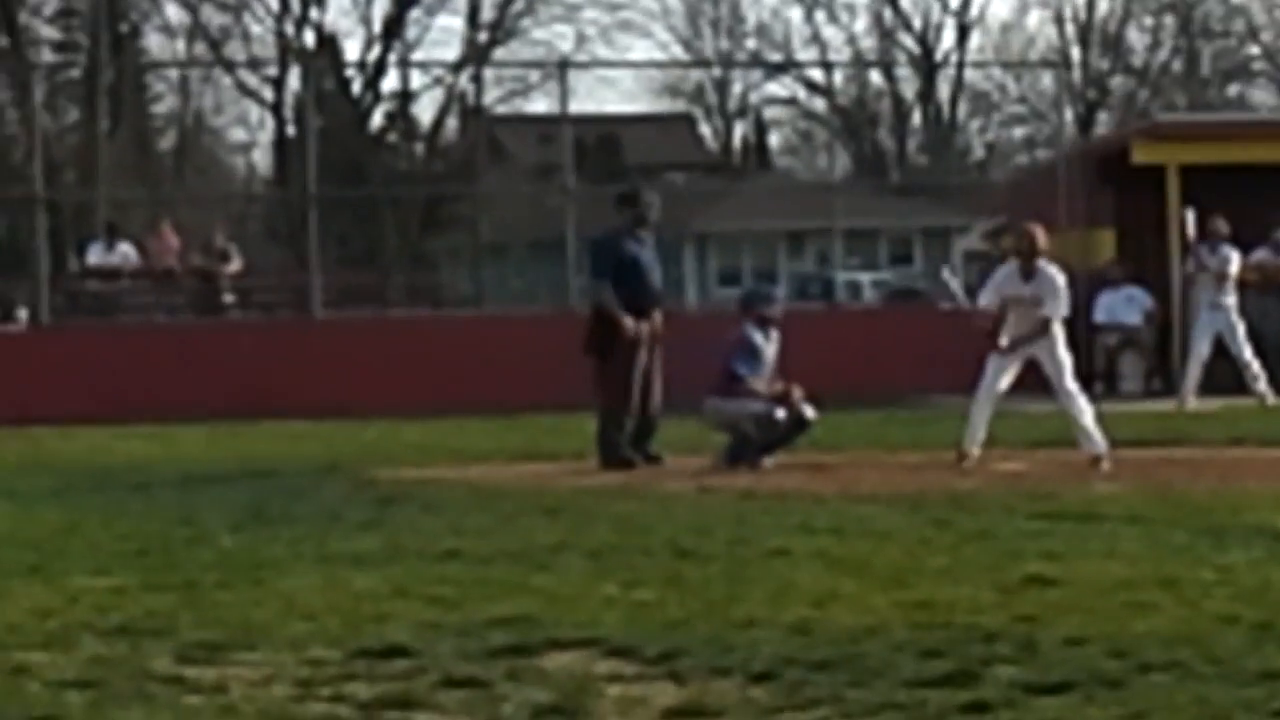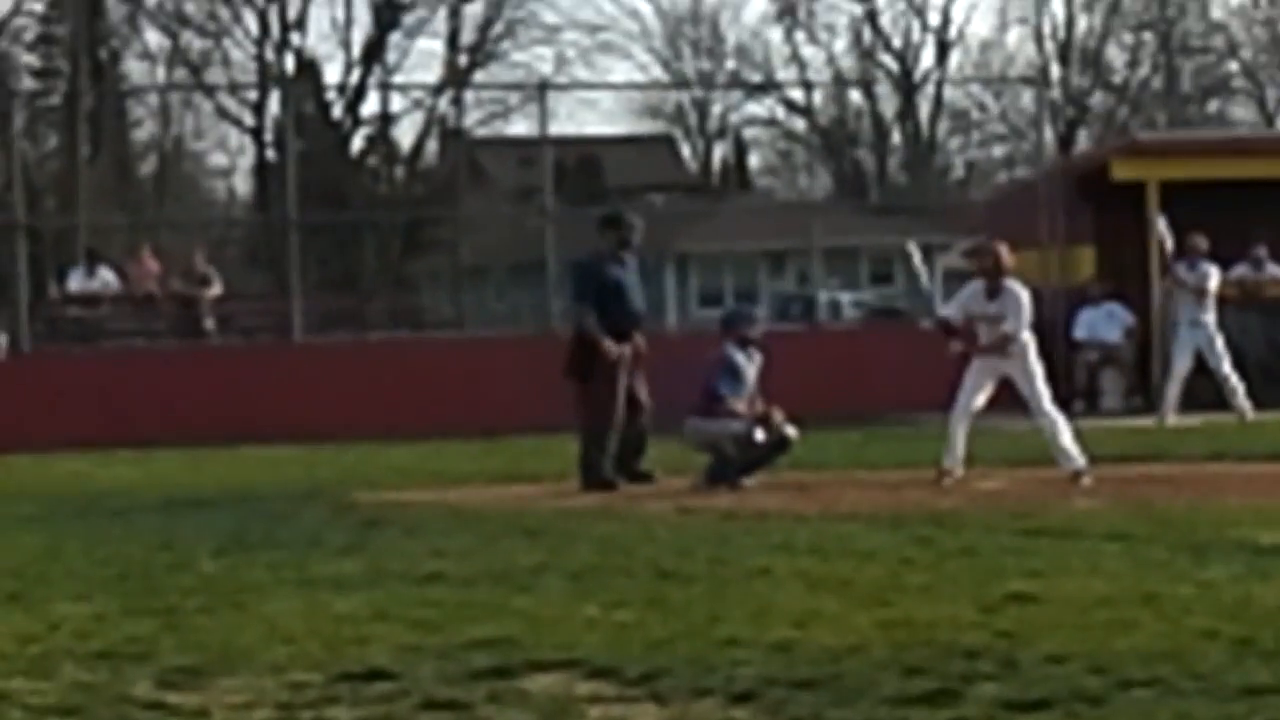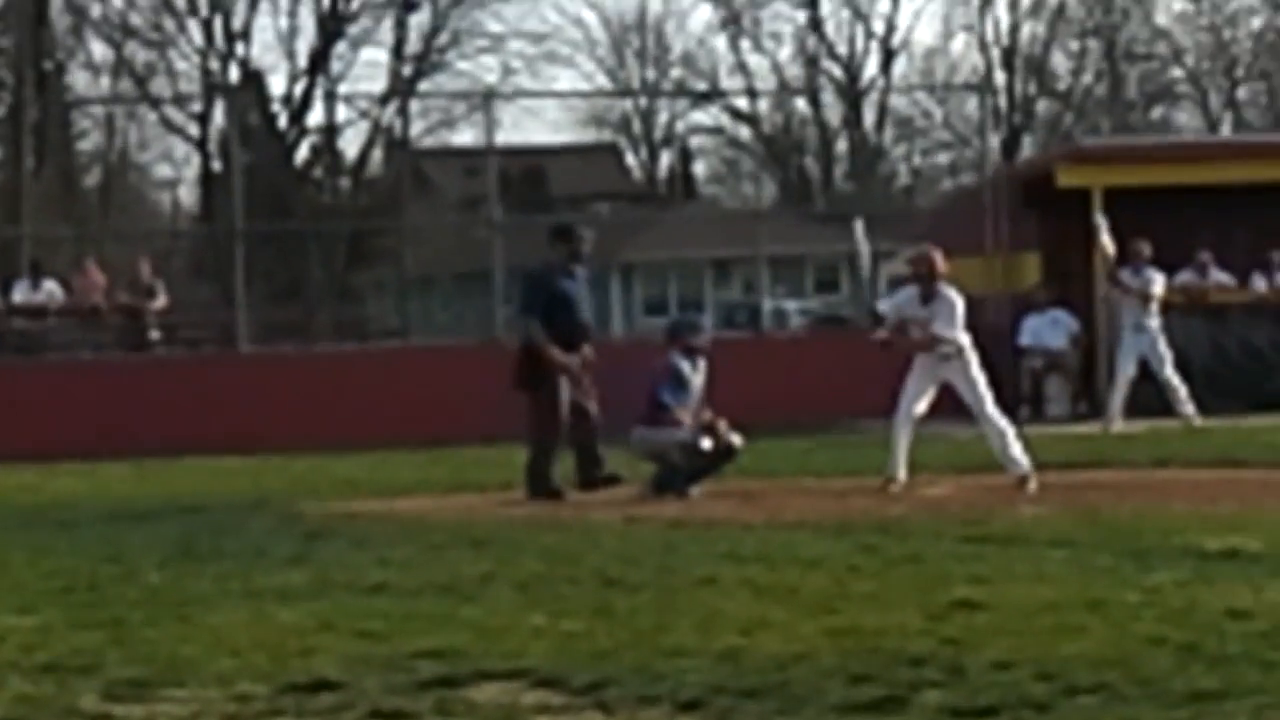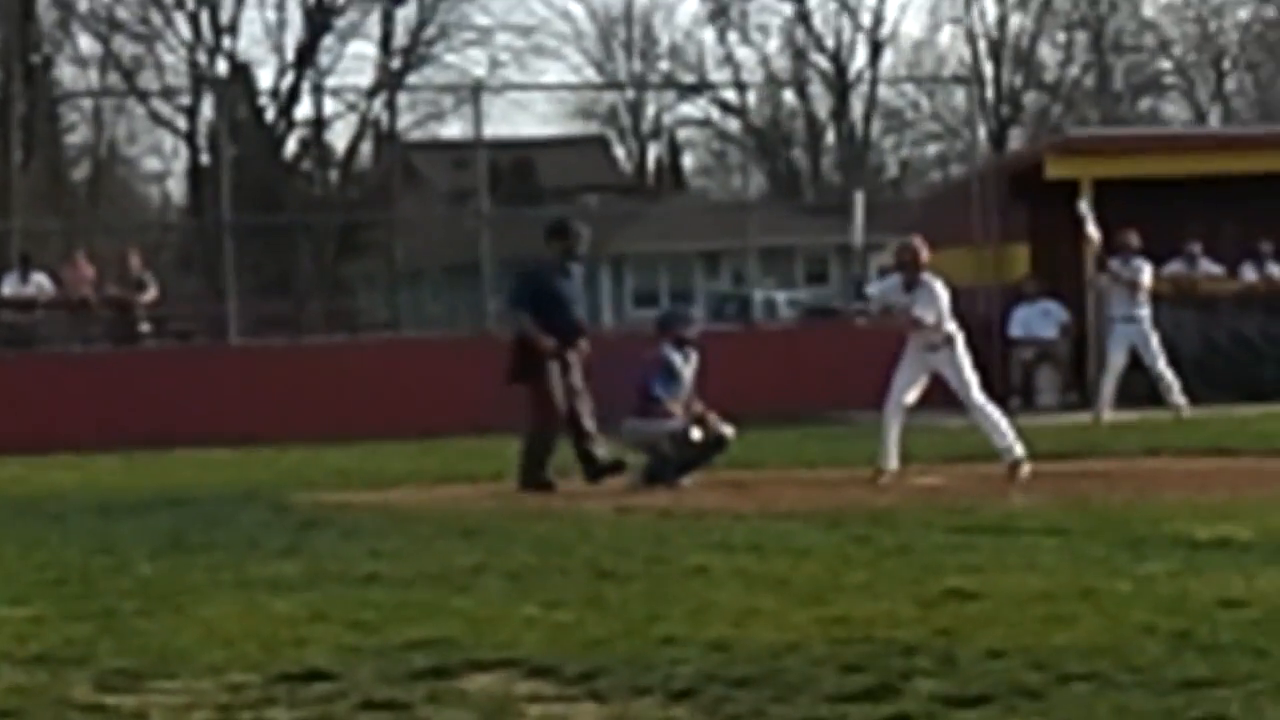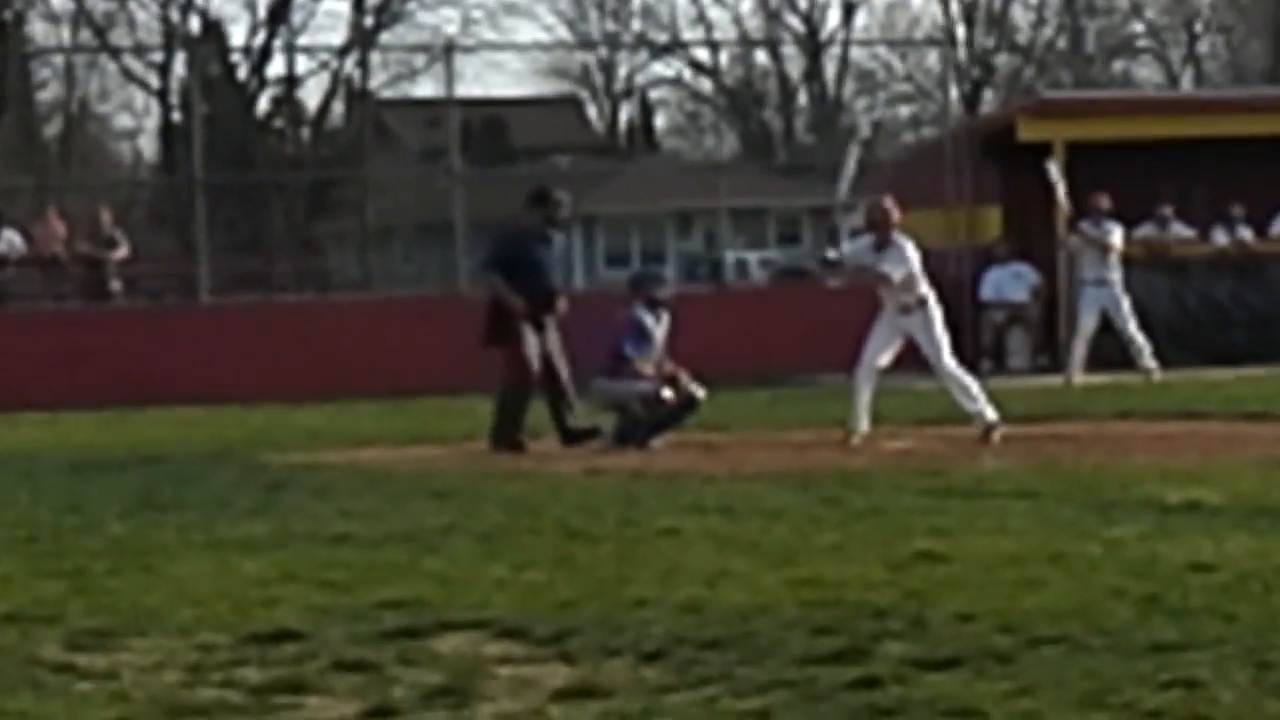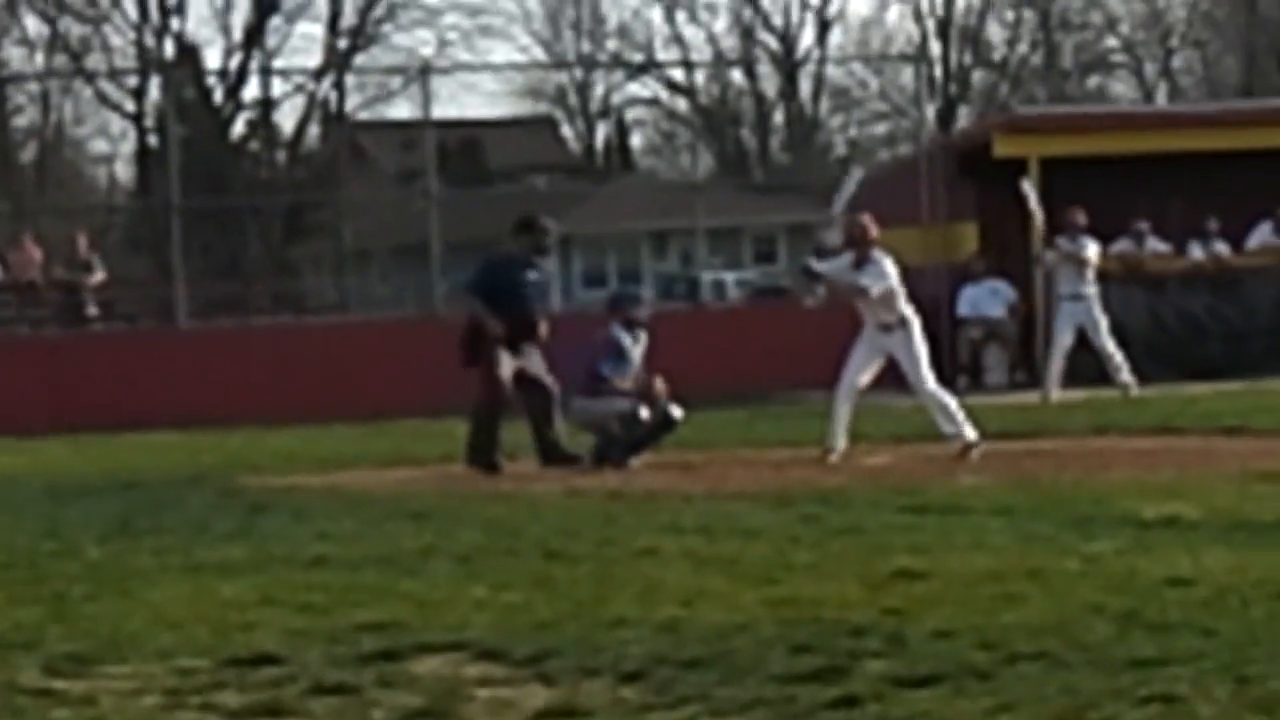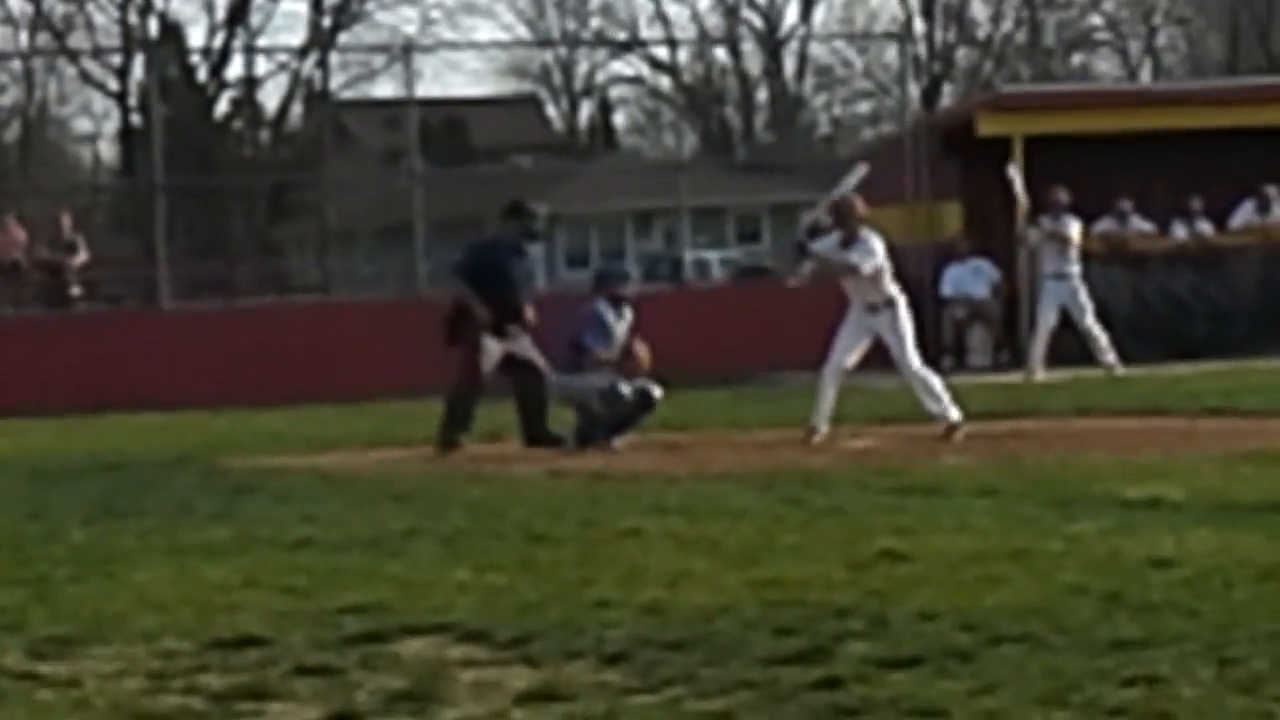
dt=0.1s
person 1, frame 1
left shoulder: (647, 241)
right shoulder: (610, 244)
right elbow: (601, 287)
left wrist: (655, 313)
right wrist: (622, 317)
left hip: (647, 325)
right hip: (620, 326)
left knee: (650, 390)
right knee: (620, 391)
left ankle: (639, 446)
right ankle: (613, 451)
person 1, frame 2
left shoulder: (630, 263)
right shoulder: (591, 267)
right elbow: (582, 310)
left wrist: (637, 335)
right wrist: (604, 342)
left hip: (627, 348)
right hip: (599, 350)
left knee: (639, 405)
right knee: (602, 412)
left ankle: (627, 465)
right ankle: (593, 472)
person 1, frame 3
left shoulder: (579, 275)
right shoulder: (542, 278)
right elbow: (528, 321)
left wrist: (585, 346)
right wrist: (549, 350)
left hip: (575, 358)
right hip: (549, 359)
left knee: (587, 414)
right knee: (551, 421)
left ankle: (591, 472)
right ankle: (539, 482)
person 1, frame 4
left shoulder: (573, 272)
right shoulder: (535, 275)
right elbow: (518, 312)
left wrist: (580, 337)
right wrist: (540, 338)
left hip: (568, 352)
right hip: (541, 353)
left knee: (580, 408)
right knee: (549, 411)
left ankle: (594, 463)
right ankle: (532, 474)
person 1, frame 5
left shoulder: (552, 240)
right shoulder: (514, 240)
right elbow: (490, 274)
left wrist: (559, 298)
right wrist: (511, 299)
left hip: (544, 317)
right hip: (516, 316)
left knee: (558, 372)
right knee: (524, 371)
left ankle: (569, 428)
right ankle: (505, 434)
person 1, frame 6
left shoulder: (537, 269)
right shoulder: (497, 266)
right elbow: (472, 297)
left wrist: (541, 324)
right wrist: (490, 323)
left hip: (525, 343)
right hip: (494, 342)
left knee: (544, 391)
right knee: (496, 389)
left ankle: (552, 451)
right ankle: (481, 455)
person 1, frame 7
left shoulder: (523, 254)
right shoulder: (485, 250)
right elbow: (460, 281)
left wrist: (527, 309)
right wrist: (477, 308)
left hip: (511, 327)
right hip: (480, 325)
left knee: (535, 371)
right knee: (476, 371)
left ankle: (537, 431)
right ankle: (451, 433)
person 2, frame 1
left shoulder: (1053, 278)
right shoulder: (1003, 274)
left elbow: (1047, 325)
right elbow: (984, 309)
left wrist: (1015, 346)
right wrist: (997, 337)
left hip: (1047, 337)
right hip: (1010, 335)
left knee: (1069, 392)
right knee: (987, 391)
left ankle: (1098, 450)
right ankle: (969, 448)
person 2, frame 2
left shoulder: (1018, 296)
right shoulder: (970, 292)
left elbow: (1009, 341)
right elbow: (946, 320)
left wrist: (971, 350)
right wrist: (958, 337)
left hip: (1019, 354)
right hip: (985, 355)
left knee: (1043, 408)
right knee: (962, 409)
left ankle: (1077, 465)
right ankle: (951, 466)
person 2, frame 3
left shoulder: (951, 301)
right shoulder: (906, 296)
left elbow: (934, 342)
right elbow: (879, 316)
left wrist: (895, 339)
right wrist: (882, 329)
left hip: (959, 359)
right hip: (926, 361)
left knee: (986, 412)
right knee: (904, 415)
left ankle: (1022, 469)
right ankle: (896, 474)
person 2, frame 4
left shoulder: (934, 290)
right shoulder: (892, 283)
left elbow: (913, 324)
right elbow: (870, 299)
left wrist: (880, 314)
left hip: (947, 348)
right hip: (917, 349)
left knee: (974, 400)
right knee: (894, 404)
left ankle: (1016, 455)
right ankle: (888, 463)
person 2, frame 5
left shoulder: (903, 250)
right shoulder: (864, 244)
left elbow: (877, 280)
right elbow: (839, 258)
left wrist: (843, 265)
right wrist: (836, 259)
left hip: (921, 311)
right hip: (892, 312)
left knee: (944, 365)
right knee: (866, 366)
left ankle: (988, 418)
right ankle: (858, 426)
person 2, frame 6
left shoulder: (883, 266)
right shoulder: (845, 262)
left elbow: (854, 293)
left wrist: (821, 278)
left hip: (903, 329)
right hip: (874, 331)
left knee: (924, 385)
right knee: (847, 386)
left ankle: (968, 436)
right ankle: (836, 443)
person 2, frame 7
left shoulder: (871, 245)
right shoulder: (833, 241)
left elbow: (845, 271)
left wrist: (812, 256)
left hip: (889, 309)
right hip: (860, 311)
left knee: (910, 365)
right knee: (833, 367)
left ankle: (951, 417)
right ankle: (819, 424)
person 3, frame 1
left shoulder: (1231, 254)
right shoulder: (1197, 253)
left elbow: (1226, 277)
right elbow: (1190, 282)
left wrist: (1205, 265)
right wrist: (1197, 266)
left hip: (1227, 311)
right hip: (1204, 311)
left knee: (1243, 353)
right knee: (1196, 355)
left ankle: (1263, 392)
right ankle: (1186, 396)
person 3, frame 2
left shoulder: (1211, 270)
right shoulder: (1177, 269)
left elbow: (1205, 292)
right elbow: (1170, 296)
left wrist: (1181, 283)
right wrist: (1172, 282)
left hip: (1207, 327)
right hip: (1184, 327)
left knee: (1224, 369)
right knee: (1177, 371)
left ankle: (1244, 408)
right ankle: (1167, 412)
person 3, frame 3
left shoulder: (1155, 276)
right shoulder: (1121, 275)
left elbow: (1149, 298)
right elbow: (1113, 299)
left wrist: (1124, 287)
right wrist: (1114, 285)
left hip: (1151, 332)
right hip: (1128, 333)
left knee: (1168, 374)
right knee: (1122, 377)
left ankle: (1188, 413)
right ankle: (1112, 419)
person 3, frame 4
left shoulder: (1144, 266)
right shoulder: (1111, 265)
left elbow: (1138, 286)
right elbow: (1102, 288)
left wrist: (1113, 274)
left hip: (1141, 323)
right hip: (1118, 324)
left knee: (1158, 364)
right knee: (1112, 367)
left ankle: (1179, 403)
right ankle: (1102, 408)
person 3, frame 5
left shoulder: (1114, 229)
right shoulder: (1081, 228)
left elbow: (1109, 247)
right elbow: (1072, 250)
left wrist: (1084, 235)
left hip: (1112, 286)
right hip: (1089, 287)
left knee: (1129, 328)
right knee: (1083, 330)
left ankle: (1150, 367)
right ankle: (1073, 372)
person 3, frame 6
left shoulder: (1090, 244)
right shoulder: (1057, 244)
left elbow: (1085, 261)
right elbow: (1048, 265)
left wrist: (1061, 250)
left hip: (1088, 301)
right hip: (1065, 303)
left knee: (1105, 343)
right knee: (1058, 346)
left ankle: (1126, 381)
right ankle: (1050, 388)
person 3, frame 7
left shoulder: (1073, 223)
right shoulder: (1040, 224)
left elbow: (1067, 240)
right elbow: (1031, 244)
left wrist: (1044, 229)
left hip: (1071, 281)
right hip: (1049, 282)
left knee: (1089, 323)
right knee: (1043, 326)
left ankle: (1111, 362)
right ankle: (1034, 368)
person 4, frame 1
left shoulder: (772, 336)
right shoulder: (745, 341)
left elbow: (771, 380)
right elbow: (743, 387)
left wrist: (788, 391)
right wrist: (779, 396)
left hip: (753, 403)
right hip: (723, 406)
left knee: (805, 416)
right knee: (774, 416)
left ankle: (752, 453)
right ankle: (733, 455)
person 4, frame 2
left shoulder: (753, 357)
right shoulder: (726, 361)
left elbow: (752, 399)
right elbow: (723, 407)
left wrist: (769, 412)
right wrist: (758, 417)
left hip: (732, 424)
right hip: (704, 427)
left knee: (786, 435)
right knee: (754, 436)
left ankle: (732, 472)
right ankle: (715, 474)
person 4, frame 3
left shoulder: (699, 365)
right shoulder: (672, 370)
left elbow: (699, 408)
right elbow: (668, 416)
left wrist: (714, 422)
right wrist: (703, 427)
left hip: (679, 432)
right hip: (650, 436)
left knee: (732, 443)
right knee: (699, 444)
left ankle: (679, 482)
right ankle: (662, 483)
person 4, frame 4
left shoulder: (690, 357)
right shoulder: (662, 362)
left elbow: (690, 399)
right elbow: (658, 408)
left wrist: (704, 414)
right wrist: (693, 419)
left hip: (670, 425)
right hip: (640, 427)
left knee: (723, 433)
right knee: (689, 435)
left ankle: (670, 472)
right ankle: (652, 474)
person 4, frame 5
left shoulder: (662, 318)
right shoulder: (634, 322)
left elbow: (661, 359)
right elbow: (628, 368)
left wrist: (677, 374)
right wrist: (665, 378)
left hip: (640, 385)
right hip: (611, 388)
left knee: (695, 394)
right knee: (660, 395)
left ankle: (641, 433)
right ankle: (623, 435)
person 4, frame 6
left shoulder: (640, 339)
right shoulder: (610, 342)
left elbow: (640, 379)
right elbow: (605, 388)
left wrist: (652, 386)
right wrist: (639, 392)
left hip: (618, 404)
right hip: (589, 407)
left knee: (672, 414)
right knee: (639, 414)
left ankle: (619, 454)
right ankle: (602, 454)
person 4, frame 7
left shoulder: (625, 315)
right shoulder: (594, 317)
right elbow: (588, 359)
right wrist: (620, 359)
left hip: (602, 381)
right hip: (572, 382)
left knee: (651, 394)
right knee: (617, 390)
left ankle: (602, 434)
right ankle: (585, 435)
